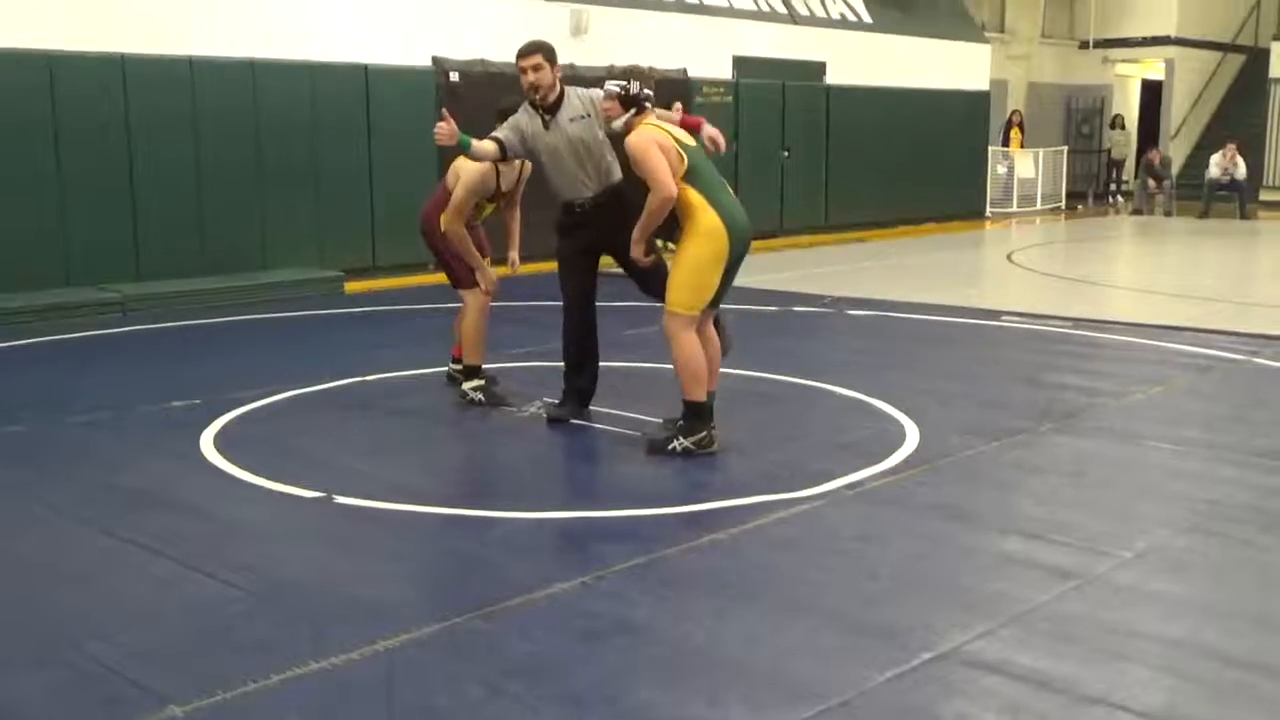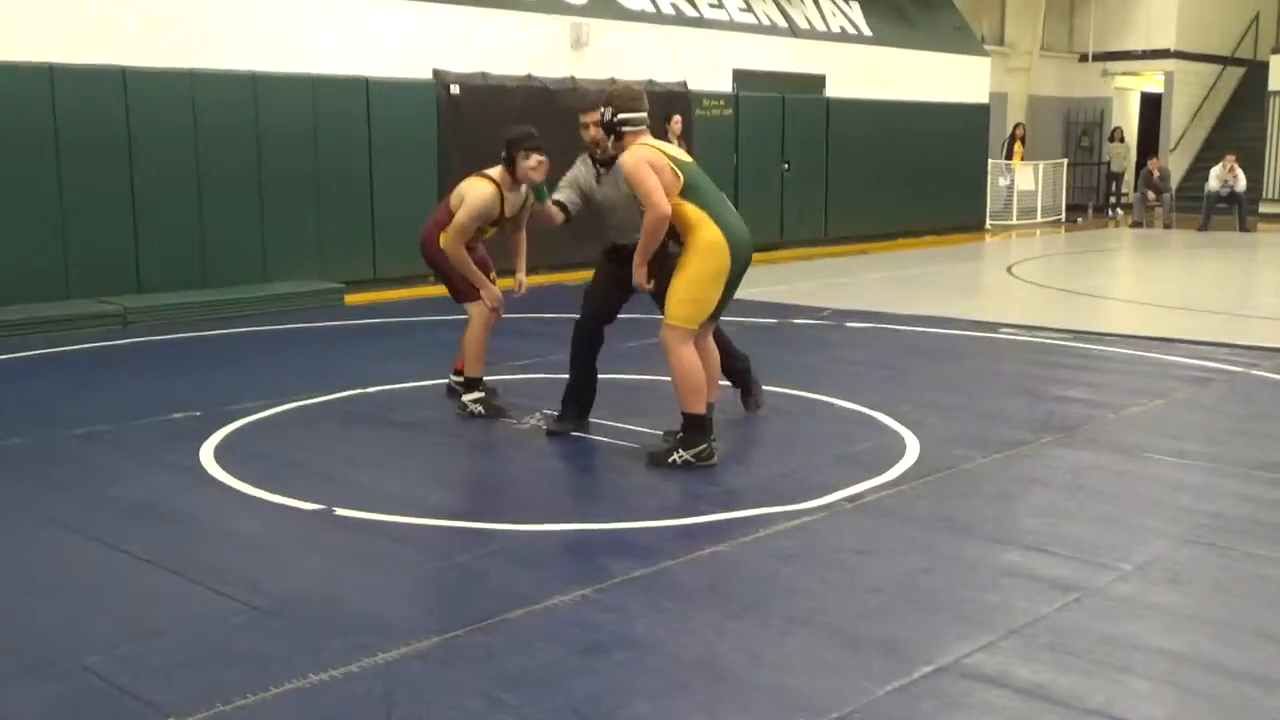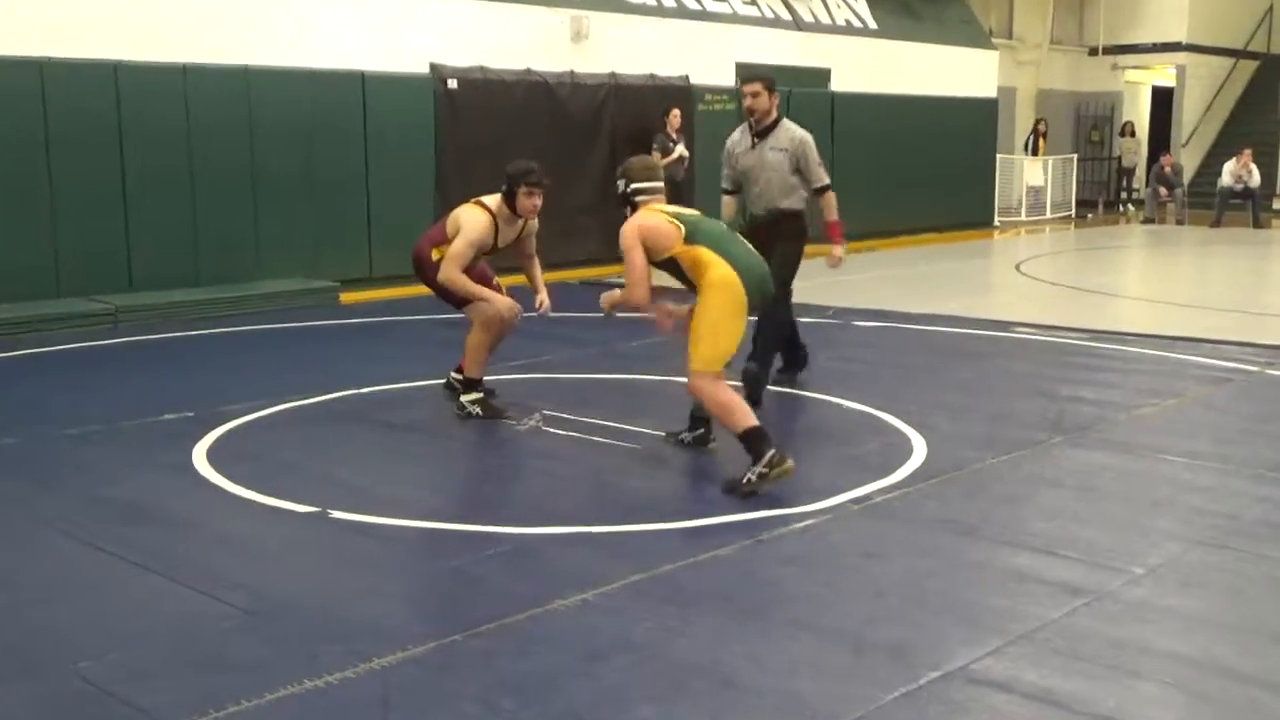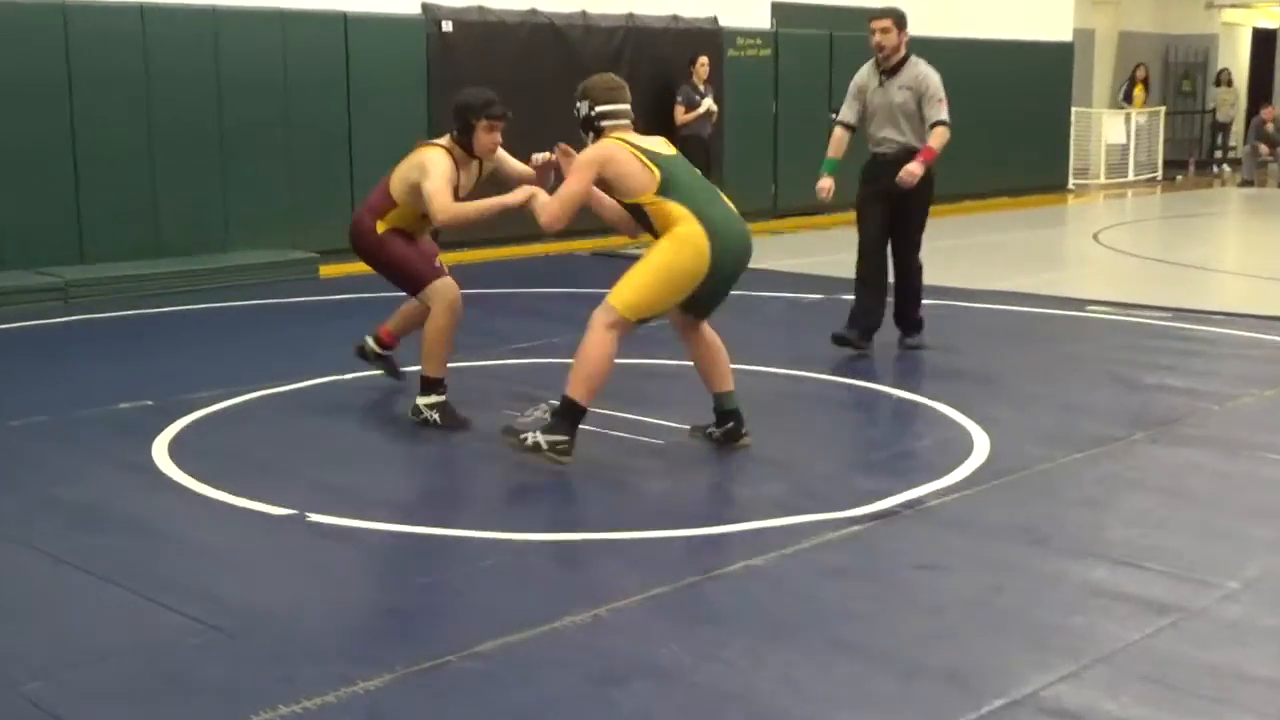
dt=0.7s
person 1, frame 1
left shoulder: (639, 138)
right shoulder: (669, 129)
left elbow: (666, 192)
left wrist: (638, 237)
left hip: (710, 229)
right hip: (734, 224)
left knee: (678, 324)
right knee: (699, 321)
left ankle: (696, 430)
right ankle: (701, 417)
person 1, frame 2
left shoulder: (632, 158)
right shoulder: (666, 148)
left elbow: (660, 211)
left wrist: (640, 261)
left hip: (711, 244)
right hip: (735, 238)
left knee: (675, 337)
right knee: (699, 334)
left ankle: (697, 442)
right ankle: (701, 429)
person 1, frame 3
left shoulder: (633, 227)
right shoulder: (683, 214)
left elbow: (639, 298)
left wrist: (613, 300)
right wrist: (685, 313)
left hip: (727, 280)
right hip: (756, 273)
left knee: (704, 380)
left ankle: (766, 457)
person 1, frame 4
left shoulder: (599, 155)
right shoulder: (658, 144)
left elbow: (551, 220)
left wrist: (534, 194)
right wrist: (586, 188)
left hip: (694, 243)
right hip: (734, 238)
left knee: (607, 322)
right knee: (688, 320)
left ankle: (561, 431)
right ankle: (729, 422)
person 2, frame 1
left shoulder: (591, 101)
right shoulder: (522, 124)
right elbow: (490, 149)
left wrist: (698, 126)
right wrist: (459, 142)
left hip: (615, 209)
right hip: (574, 220)
left knee: (655, 282)
right knee: (576, 309)
right ankle: (576, 396)
person 2, frame 2
right shoulder: (580, 172)
right elbow: (556, 216)
left hip: (661, 250)
right hip: (619, 256)
right knee: (588, 325)
left ankle: (744, 377)
right ankle: (575, 411)
person 2, frame 3
left shoulder: (797, 138)
right shoulder: (735, 142)
left elbow: (822, 190)
right elbow: (730, 193)
left wrist: (835, 239)
left hip: (788, 228)
right hip: (755, 228)
left knee: (773, 296)
right knee: (773, 300)
left ankle: (756, 371)
right ankle: (795, 357)
person 2, frame 4
left shoulder: (924, 76)
right shoulder: (863, 78)
left elbow: (941, 128)
right elbow: (844, 126)
left wrist: (921, 162)
right wrist: (828, 172)
left hip: (911, 174)
right hip: (876, 170)
left knee: (906, 254)
right knee: (870, 249)
left ankle: (910, 326)
right ankle: (861, 330)
person 3, frame 1
left shoulder: (524, 165)
right shoulder: (480, 167)
left elbow: (512, 206)
right elbow: (453, 223)
left wrist: (513, 248)
right wrist: (481, 268)
left hip: (468, 222)
right hip: (442, 223)
left knee: (477, 297)
right knee: (479, 298)
left ankle: (458, 366)
right ankle: (471, 383)
person 3, frame 2
left shoulder: (529, 189)
right shoulder: (484, 193)
left elbow: (517, 229)
right elbow: (454, 245)
left wrist: (520, 270)
right wrist: (484, 285)
left hip: (468, 241)
right hip: (442, 241)
left knee: (492, 311)
right knee: (482, 311)
left ankle: (460, 378)
right ankle: (471, 396)
person 3, frame 3
left shoulder: (528, 220)
right shoulder: (480, 222)
left elbow: (530, 257)
right elbow: (447, 275)
left wrist: (541, 291)
right wrist: (493, 298)
left hip: (465, 257)
right hip: (434, 257)
left knee: (506, 318)
right knee: (487, 314)
left ankle: (460, 378)
right ankle: (470, 398)
person 3, frame 4
left shoulder: (486, 155)
right shoulder: (435, 160)
left elbow: (531, 181)
right elbow: (444, 214)
left wrist: (541, 171)
right wrist: (509, 199)
left hip: (407, 229)
right hip: (376, 231)
left knee: (436, 299)
right knee: (447, 297)
left ankle: (377, 346)
right ankle: (430, 399)
